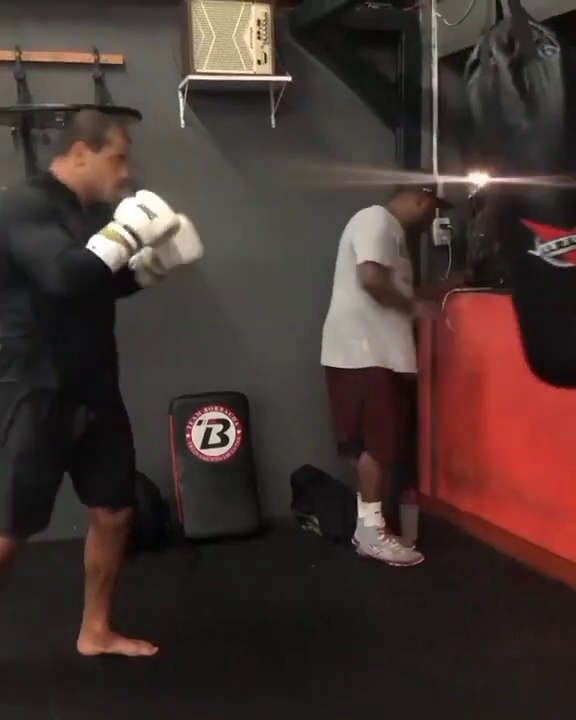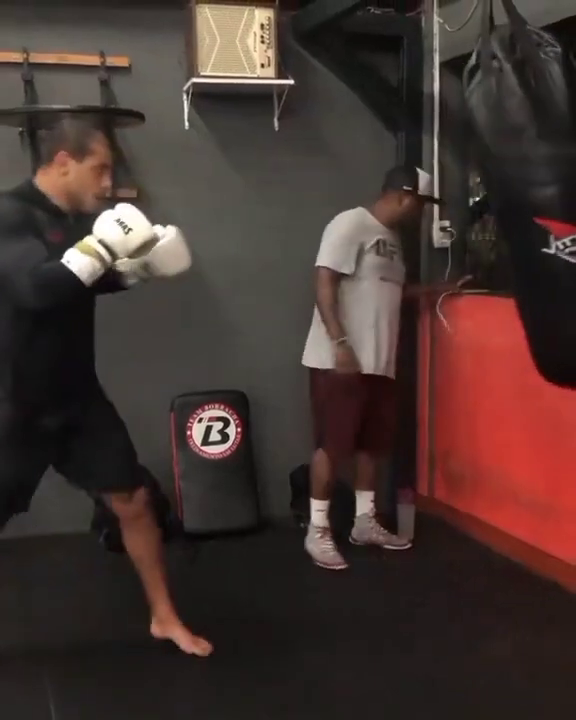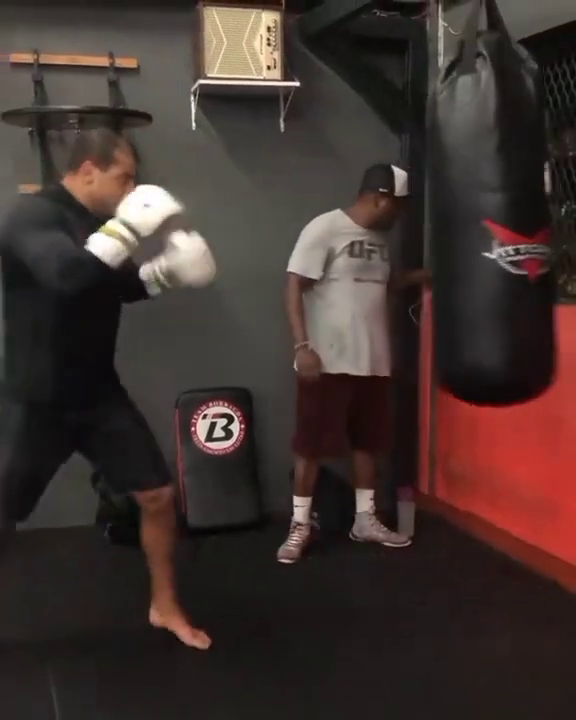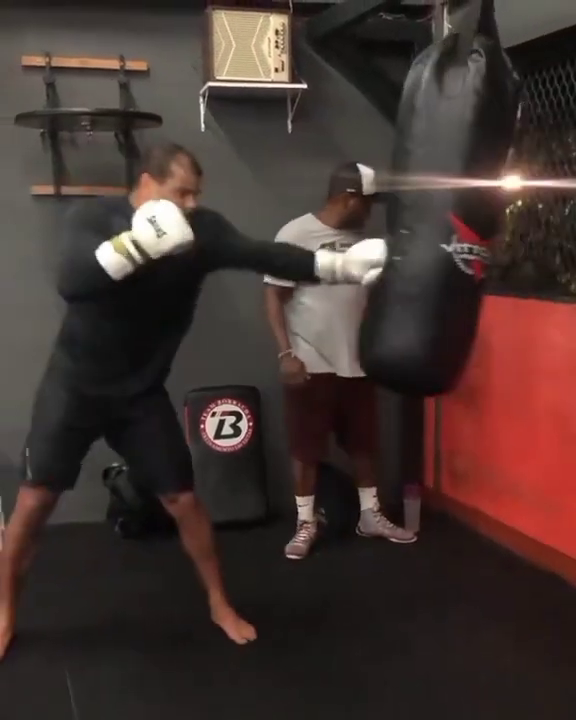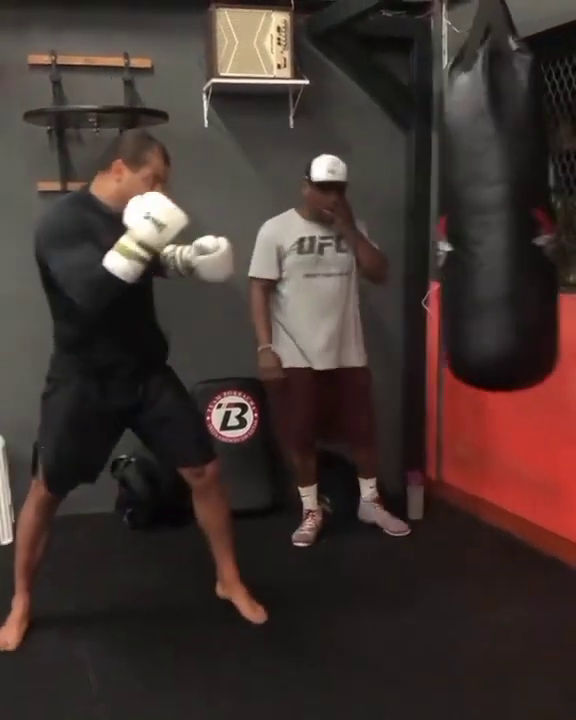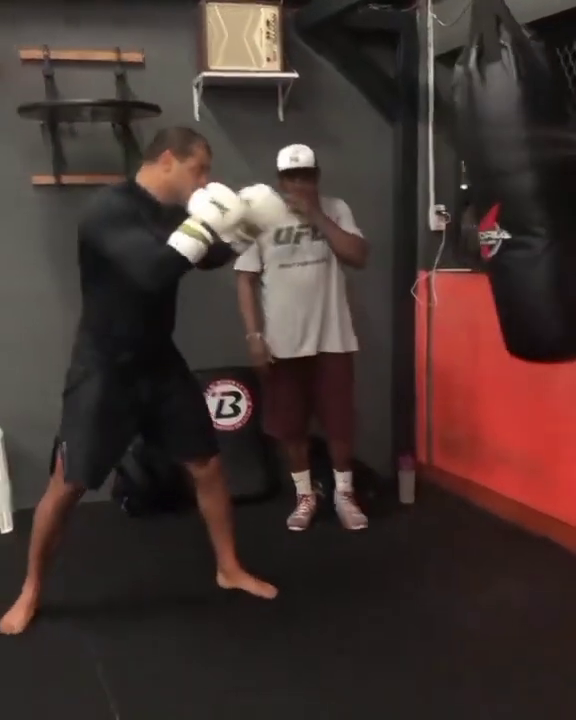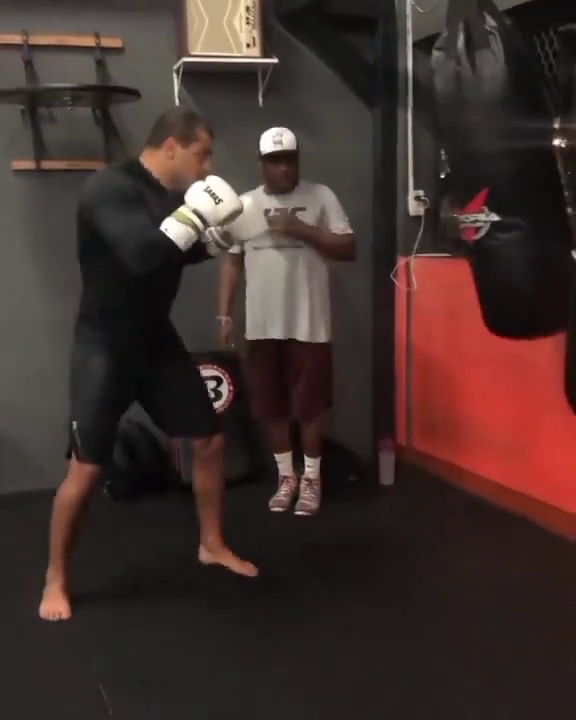
dt=0.3s
person 1, frame 1
left shoulder: (93, 209)
right elbow: (64, 278)
left wrist: (157, 258)
right wrist: (128, 231)
left hip: (95, 391)
left knee: (113, 514)
left ankle: (96, 630)
person 1, frame 2
left shoulder: (79, 218)
left elbow: (96, 281)
left wrist: (142, 261)
right wrist: (105, 244)
left hip: (76, 394)
left knee: (132, 503)
left ankle: (165, 619)
person 1, frame 3
left shoulder: (103, 219)
left elbow: (122, 286)
right elbow: (70, 277)
left wrist: (168, 270)
right wrist: (131, 226)
left hip: (99, 391)
left knee: (159, 496)
left ankle: (164, 607)
person 1, frame 4
left shoulder: (202, 230)
right shoulder: (93, 218)
left elbow: (267, 255)
right elbow: (74, 283)
left wrist: (345, 264)
right wrist: (138, 240)
left hip: (140, 392)
right hip: (73, 382)
left knee: (183, 503)
left ankle: (220, 605)
person 1, frame 5
left shoulder: (132, 213)
right shoulder: (62, 222)
right elbow: (92, 295)
left wrist: (187, 258)
right wrist: (141, 239)
left hip: (147, 369)
right hip: (84, 378)
left knee: (204, 472)
right knee: (46, 492)
left ankle: (230, 582)
person 1, frame 6
left shoulder: (168, 207)
right shoulder: (109, 209)
left elbow: (205, 257)
right elbow: (152, 271)
left wrist: (242, 228)
right wrist: (202, 223)
left hip: (159, 362)
right hip: (104, 369)
left knee: (208, 467)
right knee: (67, 486)
left ankle: (230, 569)
person 1, frame 7
left shoulder: (170, 191)
right shoulder: (110, 187)
left elbow: (183, 251)
right elbow: (143, 255)
left wrist: (217, 228)
right wrist: (196, 214)
left hip: (157, 339)
right hip: (104, 346)
left knee: (209, 443)
right knee: (86, 469)
left ankle: (213, 545)
right ankle: (56, 579)
person 2, frame 1
left shoulder: (392, 230)
right shoulder: (376, 220)
right elbow: (371, 278)
right wrist: (416, 306)
left hip: (384, 353)
right hip: (360, 352)
left knee: (381, 442)
right knee: (372, 442)
left ankle: (368, 526)
right ankle: (373, 534)
person 2, frame 2
left shoulder: (390, 236)
right shoulder: (350, 224)
right elbow: (324, 282)
right wrist: (339, 343)
left hip: (377, 359)
right hip: (340, 356)
left knee: (371, 442)
right knee: (334, 441)
left ankle: (365, 521)
right ankle: (318, 530)
person 2, frame 3
left shoulder: (380, 237)
right shoulder: (323, 230)
right elbow: (294, 288)
left wrist: (418, 276)
right wrist: (302, 346)
left hip: (373, 360)
right hip: (326, 359)
left knee: (369, 441)
right knee: (311, 444)
left ankle: (365, 520)
right ankle: (300, 525)
person 2, frame 4
left shoulder: (360, 237)
right shoulder: (295, 235)
right elbow: (273, 296)
right wrist: (286, 353)
left hip: (357, 361)
right hip: (311, 363)
left knee: (364, 442)
right knee: (306, 447)
left ankle: (370, 515)
right ankle: (306, 523)
person 2, frame 5
left shoulder: (352, 227)
right shoulder: (275, 230)
left elbow: (379, 274)
right elbow: (260, 290)
left wrist: (349, 231)
right wrist: (265, 347)
left hip: (347, 353)
right hip: (296, 356)
left knee: (361, 432)
right knee: (300, 438)
left ankle: (371, 502)
right ankle: (311, 512)
person 2, frame 6
left shoulder: (335, 210)
left elbow: (359, 257)
right elbow: (246, 281)
left wrist: (318, 217)
right wrist: (254, 335)
left hip: (332, 339)
right hip: (282, 344)
left knee: (339, 421)
right knee: (289, 426)
left ankle: (343, 494)
right ankle: (305, 496)
person 2, frame 7
left shoulder: (321, 197)
left elbow: (348, 248)
right elbow: (231, 262)
left wrist: (303, 231)
right wrist: (224, 314)
left hip: (308, 325)
right hip: (262, 326)
left knee: (310, 404)
right knee: (271, 406)
left ankle: (311, 478)
right ankle: (286, 477)
